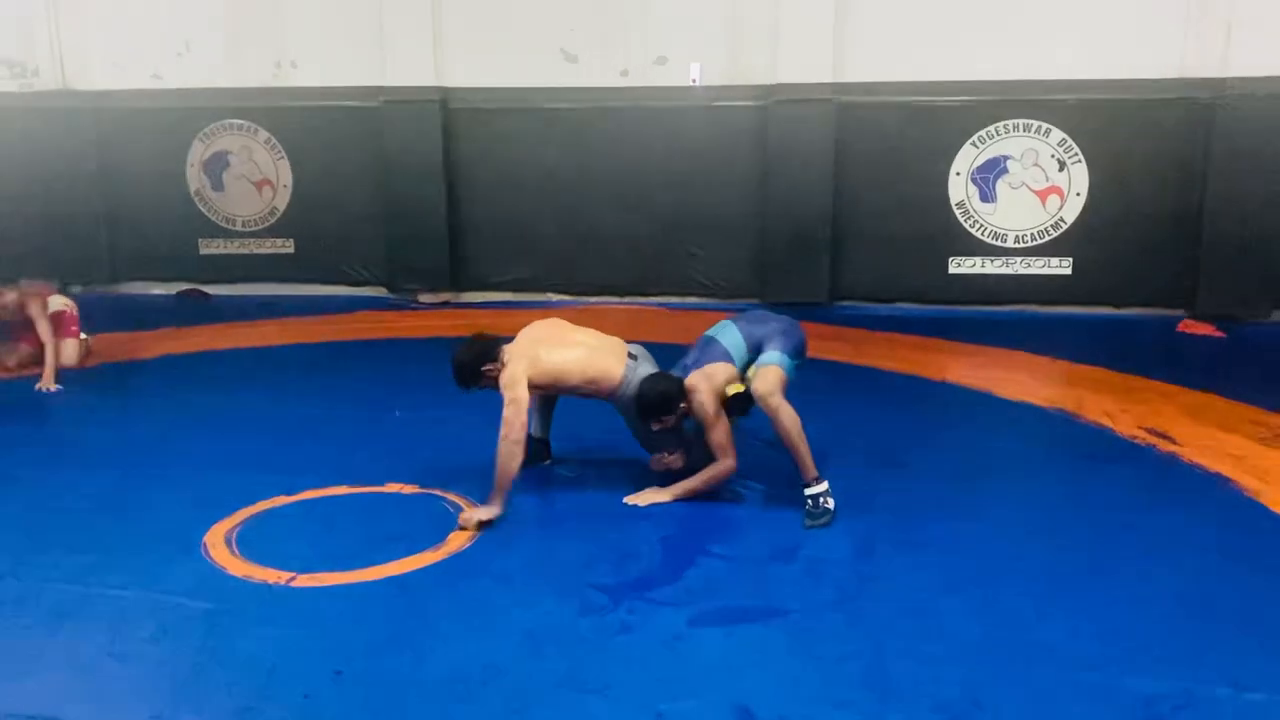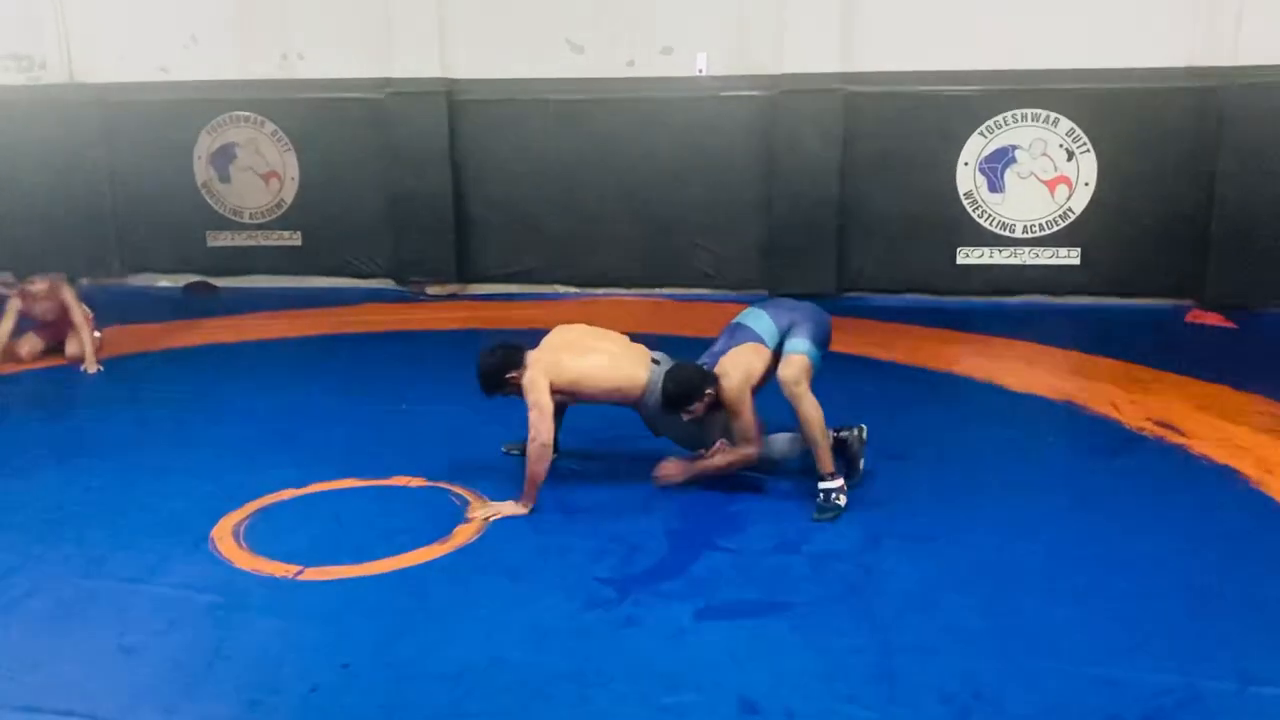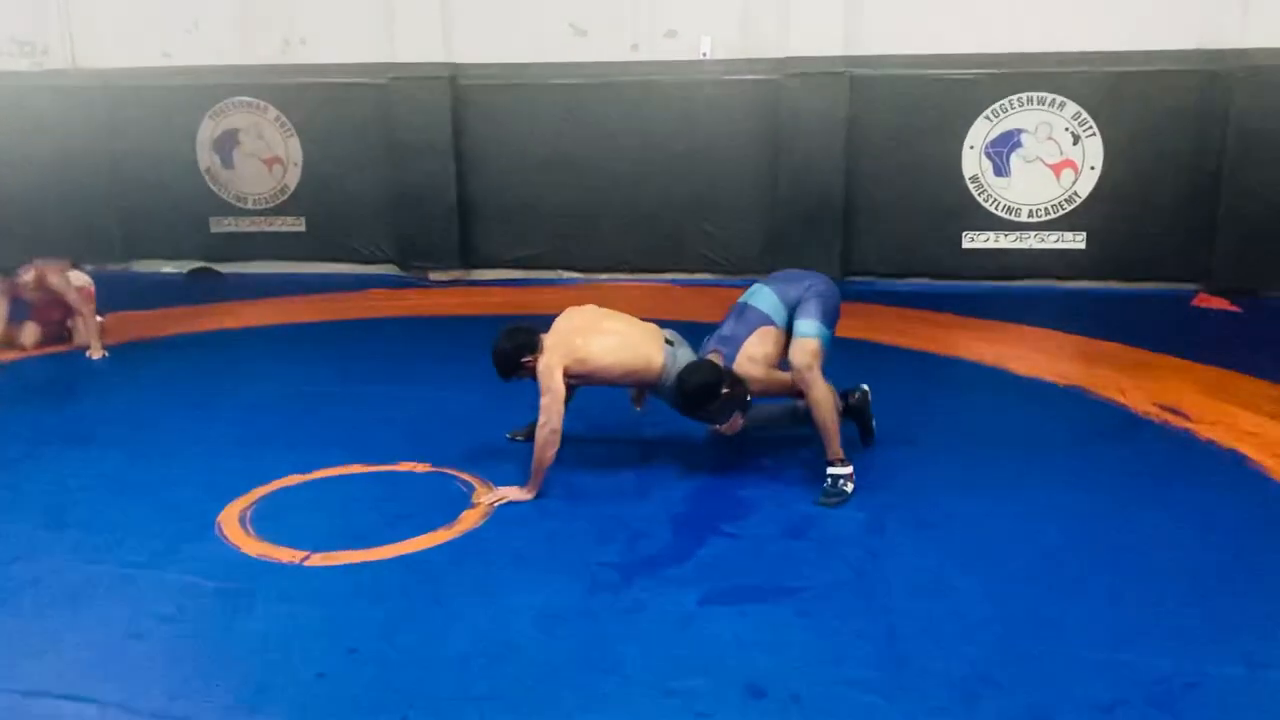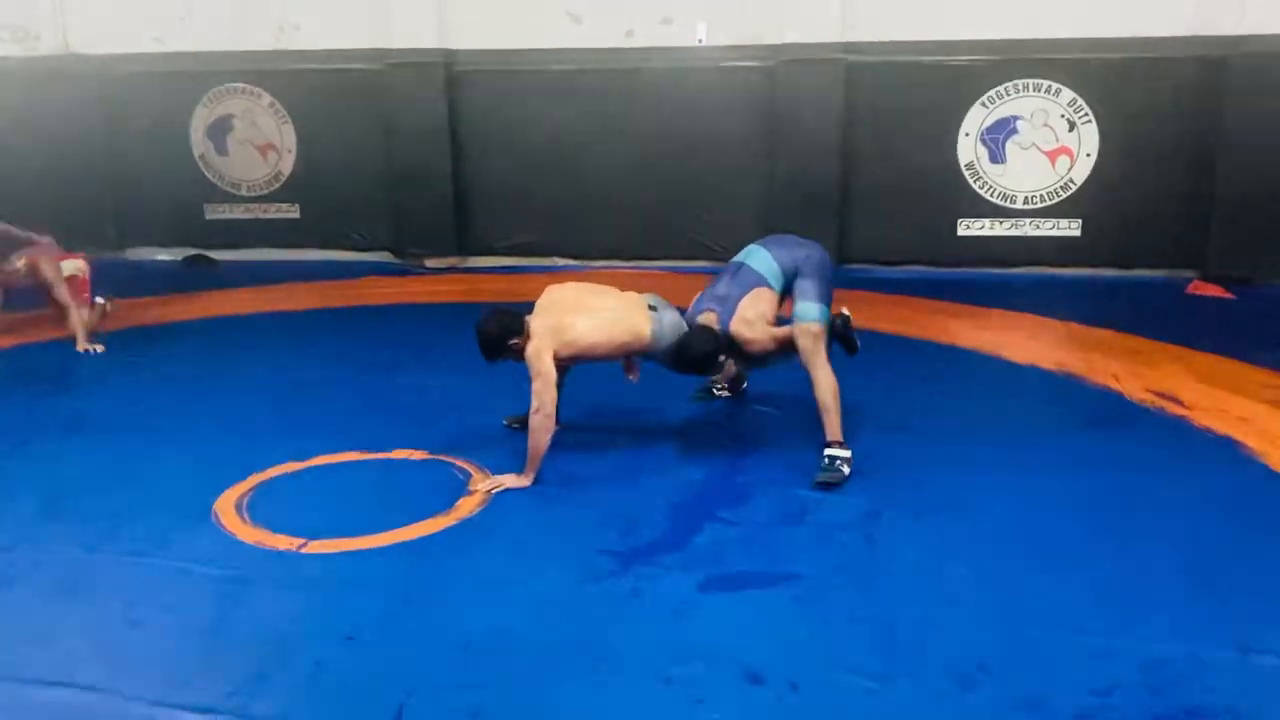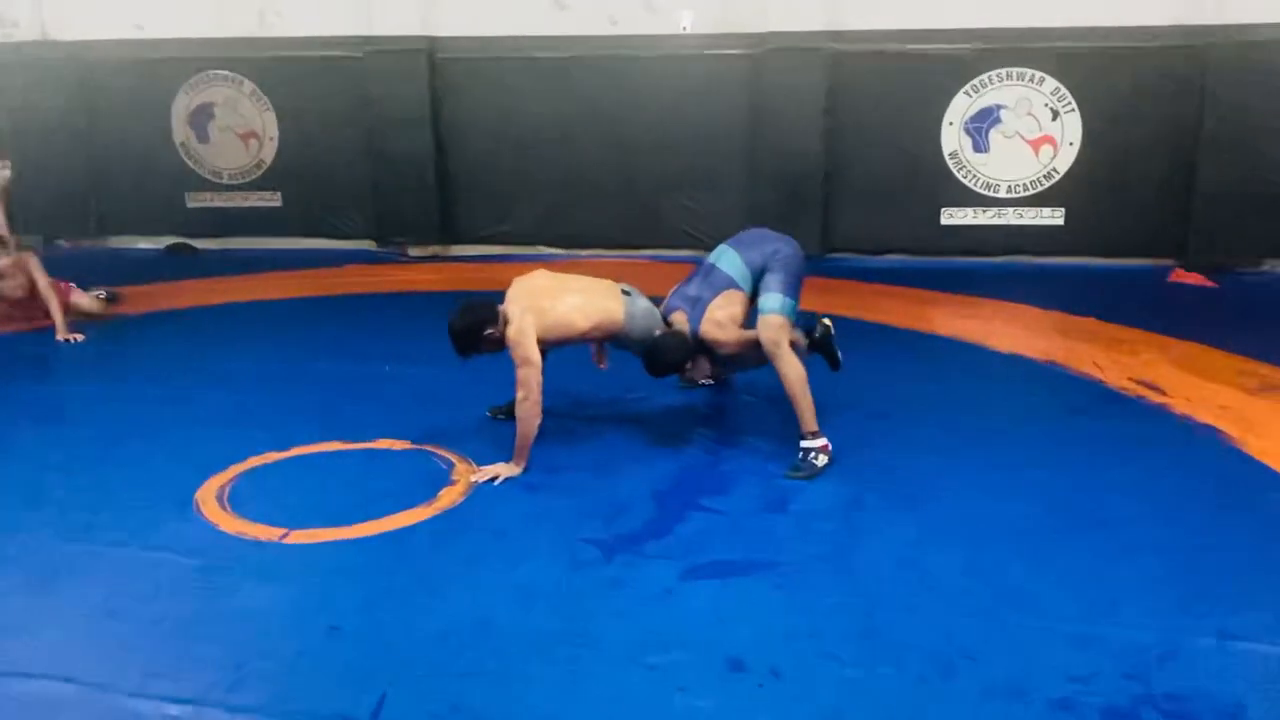
dt=0.5s
person 1, frame 1
left shoulder: (515, 371)
right shoulder: (533, 331)
left elbow: (512, 439)
left wrist: (494, 505)
left hip: (634, 385)
right hip: (633, 355)
left knee: (674, 456)
right ankle: (538, 448)
person 1, frame 2
left shoulder: (534, 377)
right shoulder: (558, 336)
left elbow: (540, 442)
left wrist: (525, 503)
left hip: (659, 392)
right hip: (656, 362)
left ankle: (834, 440)
person 1, frame 3
left shoulder: (550, 362)
right shoulder: (570, 317)
left elbow: (550, 428)
left wrist: (529, 490)
left hip: (673, 371)
right hip: (666, 339)
person 1, frame 4
left shoulder: (538, 346)
right shoulder: (552, 294)
left elbow: (543, 412)
right elbow: (613, 294)
left wrist: (526, 476)
left hip: (661, 336)
right hip: (650, 306)
person 1, frame 5
left shoulder: (520, 332)
right shoulder: (520, 286)
left elbow: (529, 397)
left wrist: (518, 463)
left hip: (634, 324)
right hip: (622, 295)
person 2, frame 1
left shoulder: (701, 396)
right shoulder: (671, 388)
left elbow: (727, 463)
left wrist: (670, 493)
left hip: (779, 332)
right hip: (746, 326)
left knee: (765, 392)
left ankle: (816, 486)
person 2, frame 2
left shoulder: (730, 385)
right shoulder: (697, 382)
left elbow: (751, 449)
left wrist: (690, 469)
left hip: (804, 319)
left knee: (791, 380)
left ankle: (832, 482)
person 2, frame 3
left shoulder: (751, 373)
right shoulder: (706, 363)
left hip: (813, 290)
right hip: (780, 286)
left knee: (803, 366)
left ankle: (839, 466)
person 2, frame 4
left shoulder: (750, 337)
right shoulder: (694, 318)
left elbow: (797, 336)
left hip: (807, 260)
right hip: (772, 252)
left knee: (811, 350)
left ankle: (837, 449)
right ankle: (736, 382)
person 2, frame 5
left shoulder: (720, 337)
right shoulder: (667, 312)
left elbow: (767, 340)
left hip: (779, 254)
right hip: (749, 244)
left knee: (774, 339)
left ankle: (815, 441)
